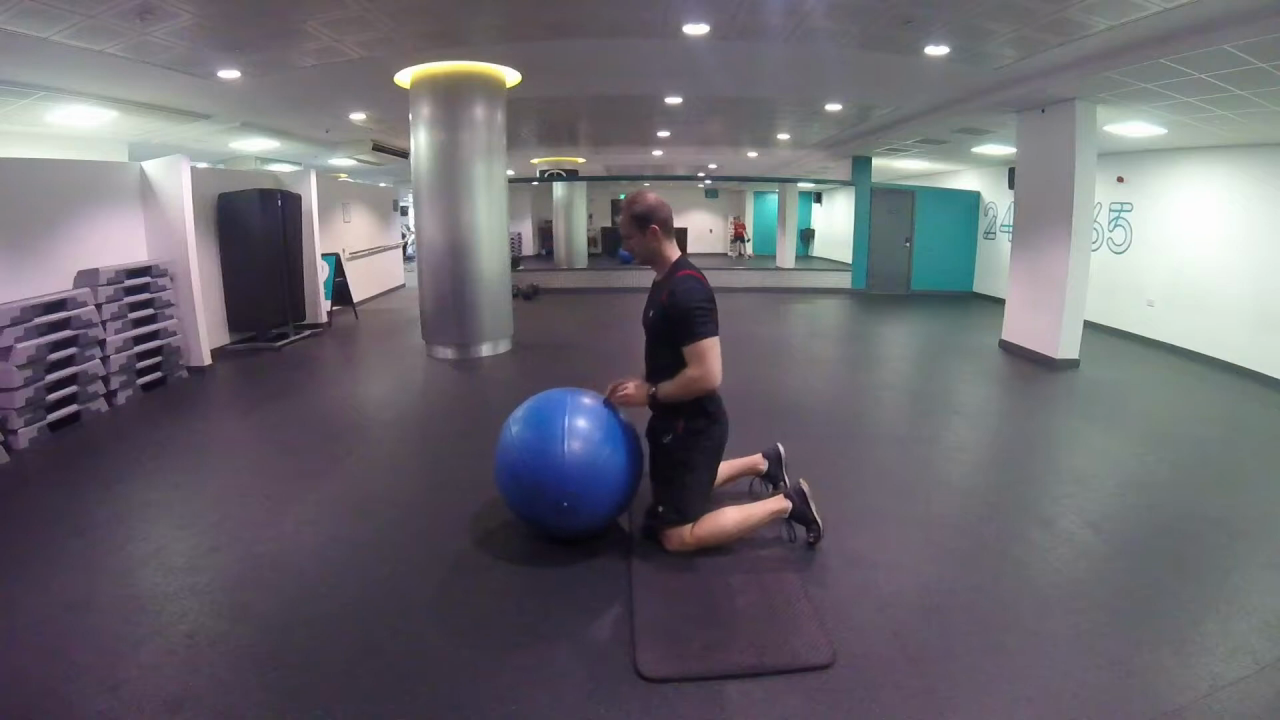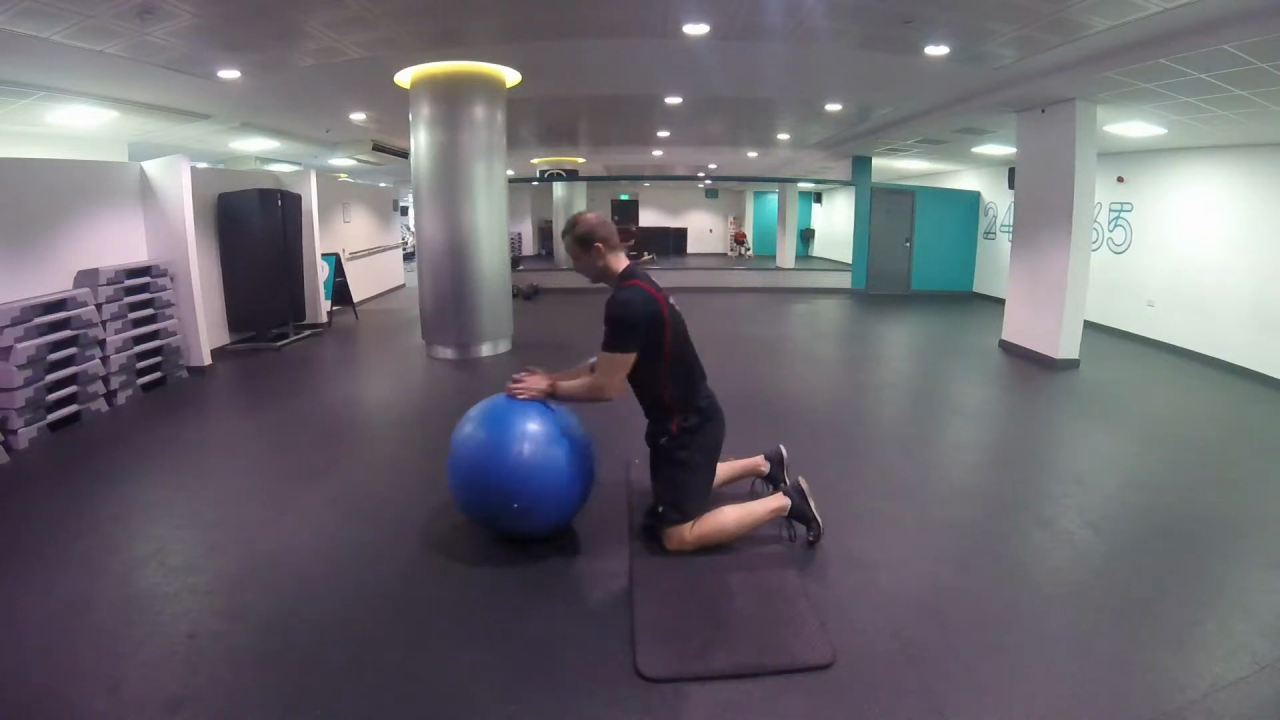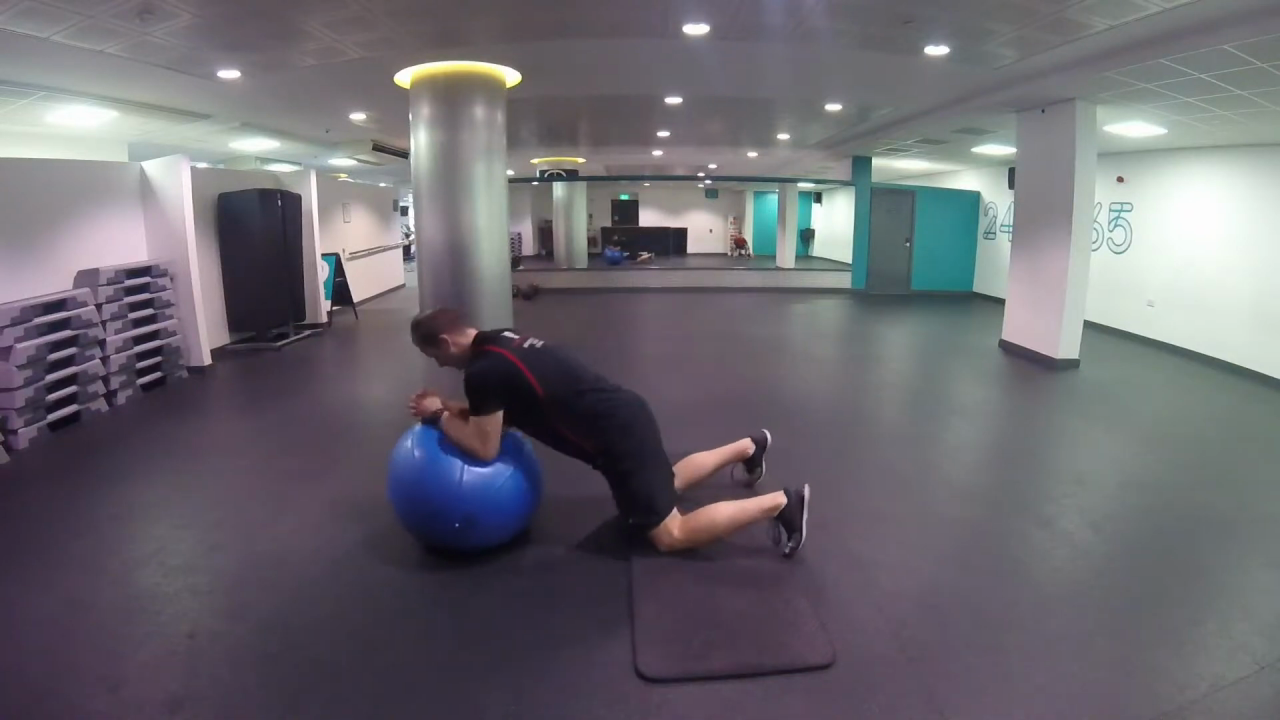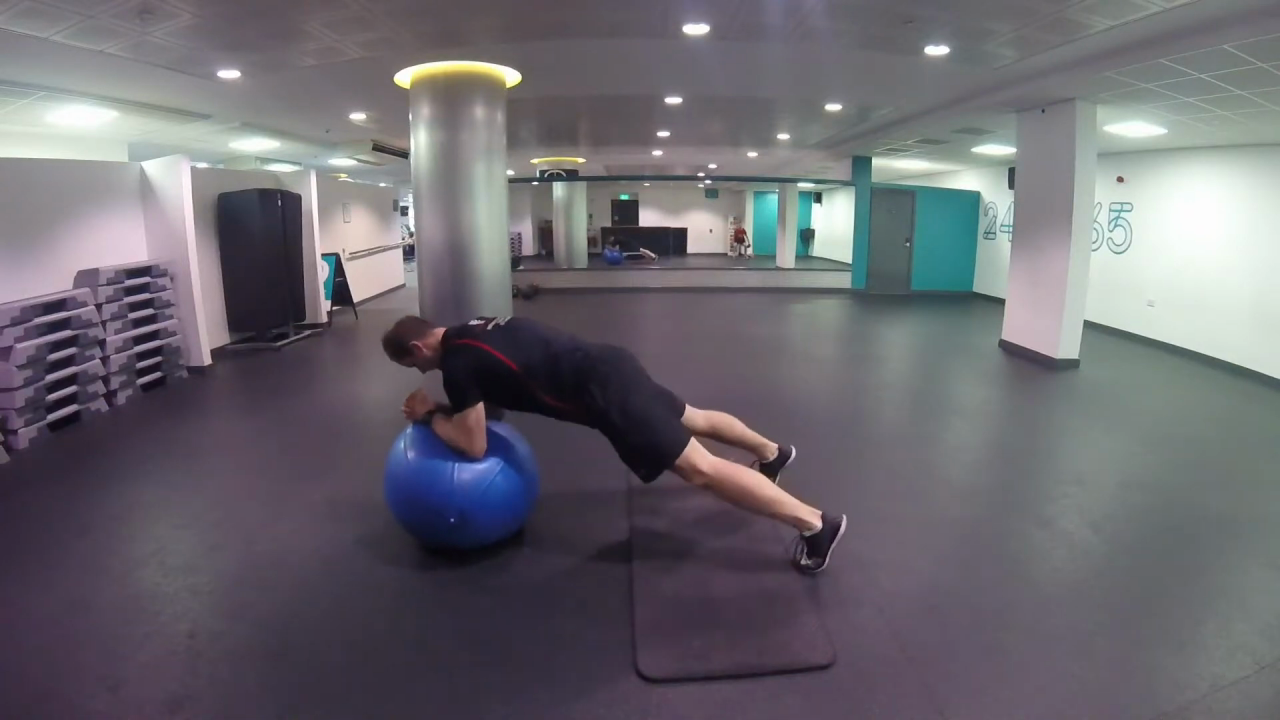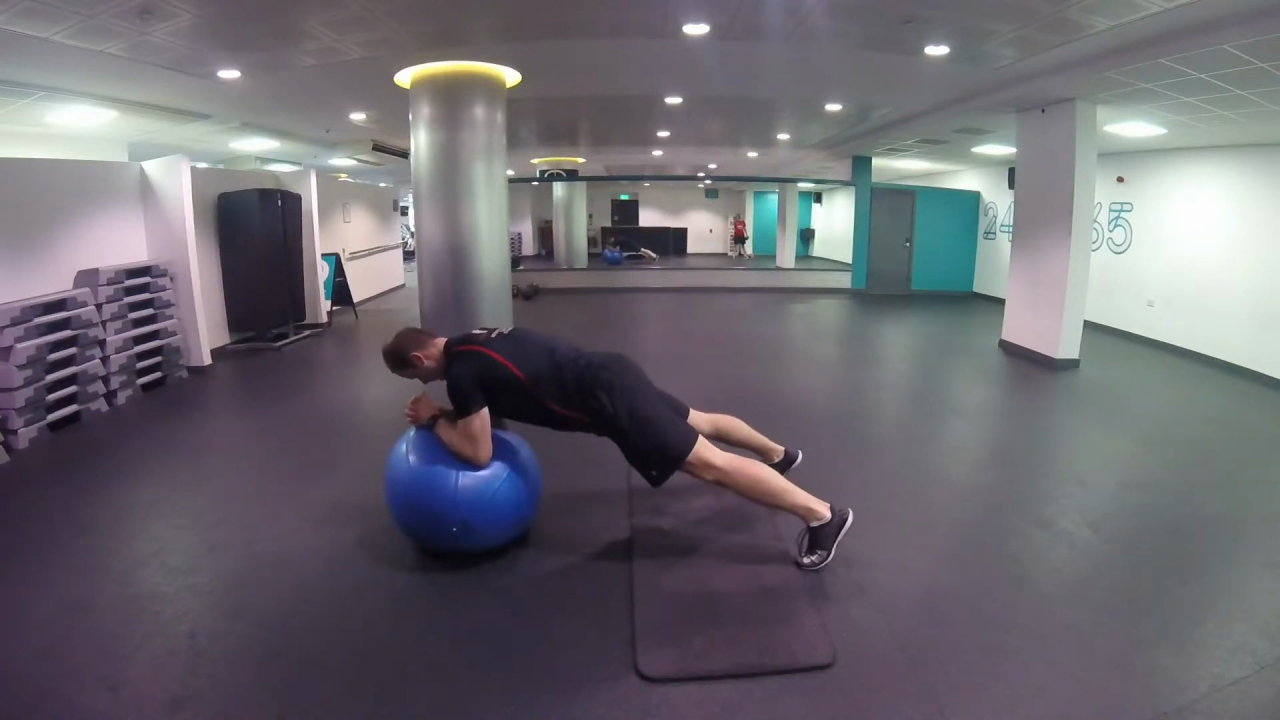
dt=0.7s
person 1, frame 1
left shoulder: (685, 292)
right shoulder: (667, 280)
left elbow: (706, 376)
left wrist: (647, 393)
right wrist: (644, 384)
left hip: (690, 425)
right hip: (677, 419)
left knee: (676, 535)
left ankle: (785, 504)
right ankle: (763, 463)
person 1, frame 2
left shoulder: (629, 303)
right shoulder: (636, 288)
left elbow: (606, 387)
right elbow: (608, 363)
left wrist: (549, 388)
right wrist: (554, 378)
left hip: (686, 424)
right hip: (689, 415)
left knee: (677, 535)
right knee: (679, 487)
left ankle: (784, 502)
right ankle: (764, 465)
person 1, frame 3
left shoulder: (484, 370)
right shoulder: (503, 341)
left elbow: (485, 448)
right elbow: (495, 414)
left wrist: (438, 416)
right wrist: (451, 409)
left hip: (618, 435)
right hip: (625, 416)
left knee: (671, 535)
right knee: (667, 483)
left ankle: (780, 503)
right ankle: (748, 446)
person 1, frame 4
left shoulder: (457, 364)
right shoulder: (472, 332)
left elbow: (474, 445)
right elbow: (494, 395)
left wrist: (429, 415)
right wrist: (448, 409)
left hip: (605, 391)
right hip: (611, 366)
left knee: (699, 468)
right knee: (696, 420)
left ankle: (815, 523)
right ankle: (772, 452)
person 1, frame 5
left shoulder: (461, 371)
right shoulder: (472, 343)
left elbow: (478, 452)
right elbow: (492, 407)
left wrist: (433, 420)
right wrist: (451, 414)
left hip: (608, 401)
right hip: (612, 374)
left knee: (709, 462)
right knee: (701, 424)
left ankle: (822, 516)
right ankle: (778, 454)
